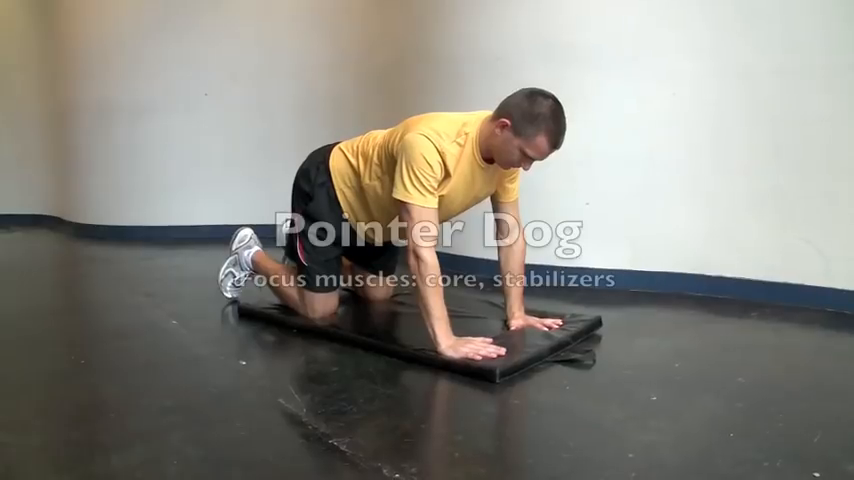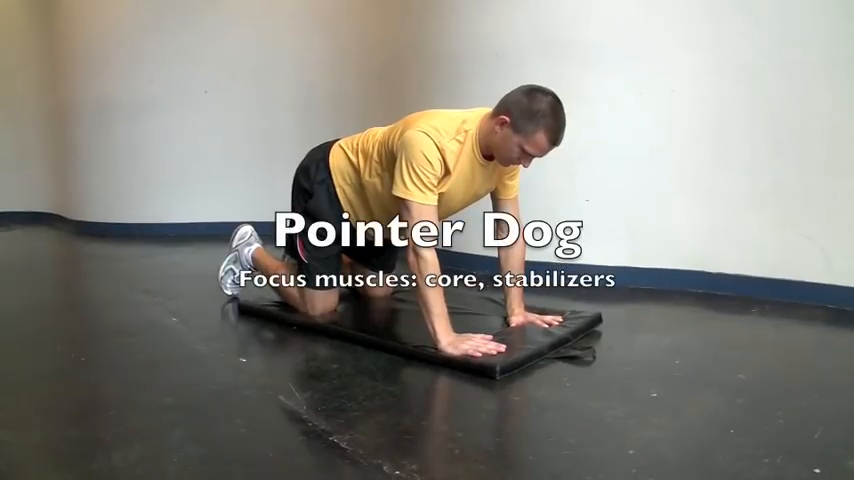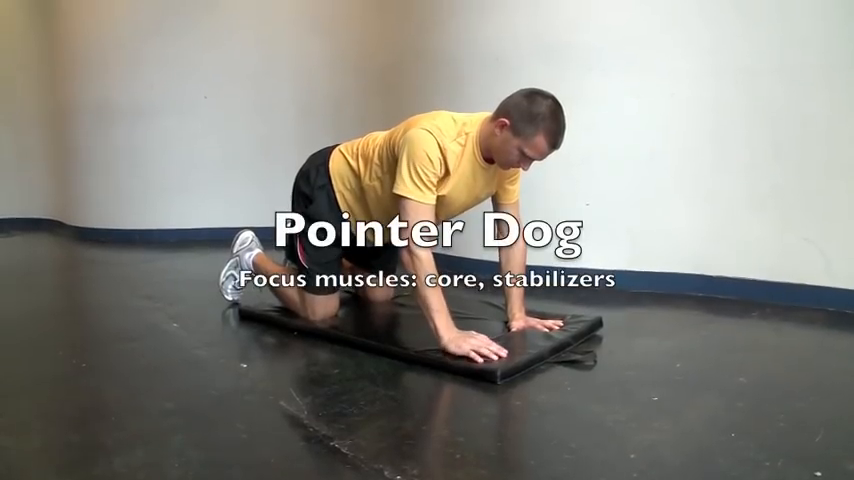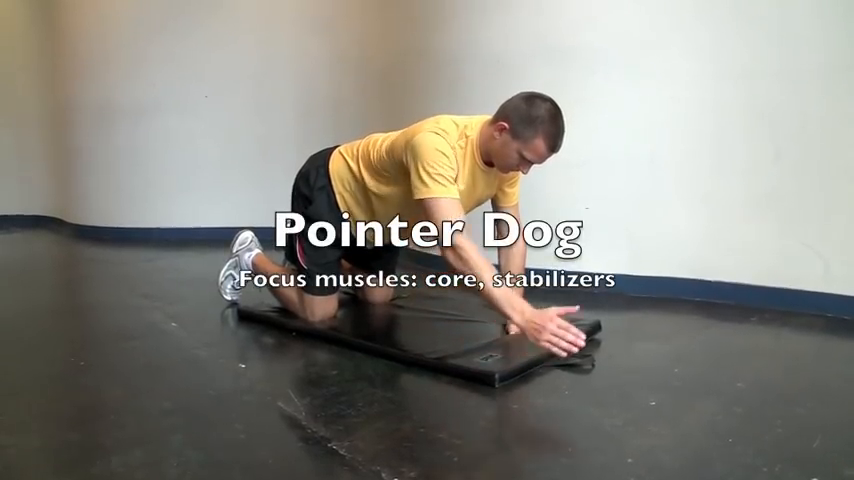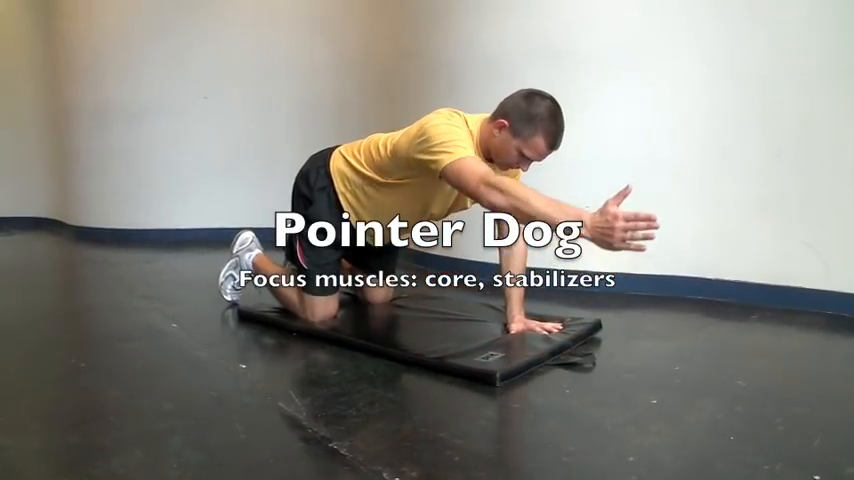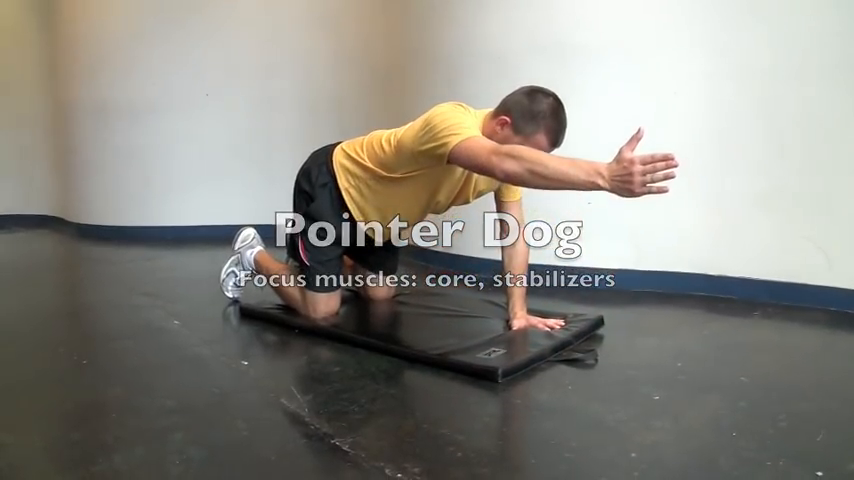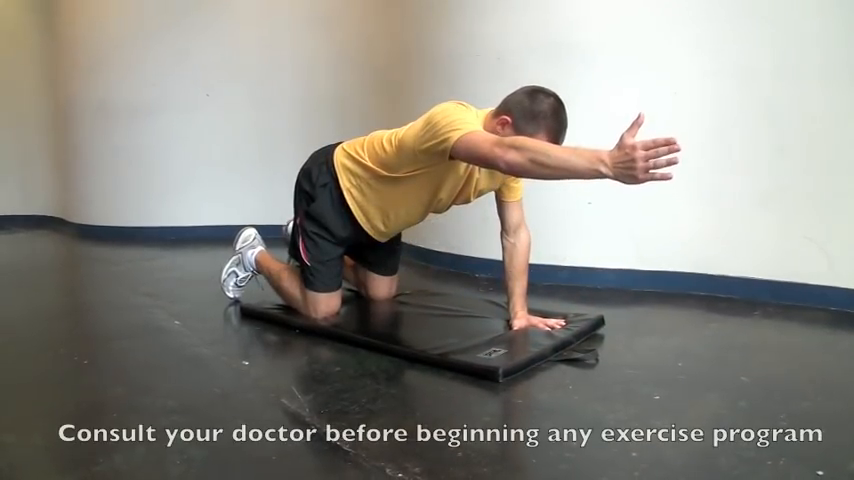
dt=0.7s
person 1, frame 1
left shoulder: (506, 148)
right shoulder: (429, 144)
left elbow: (510, 233)
right elbow: (421, 249)
left wrist: (516, 312)
right wrist: (445, 340)
left hip: (377, 209)
right hip: (330, 188)
left knee: (378, 295)
right knee: (318, 310)
left ankle: (305, 246)
right ankle: (251, 256)
person 1, frame 2
left shoulder: (507, 145)
right shoulder: (429, 141)
left elbow: (510, 230)
right elbow: (420, 246)
left wrist: (516, 309)
right wrist: (445, 336)
left hip: (377, 206)
right hip: (330, 184)
left knee: (378, 293)
right knee: (319, 307)
left ankle: (314, 254)
right ankle: (252, 253)
person 1, frame 3
left shoulder: (507, 149)
right shoulder: (430, 141)
left elbow: (511, 233)
right elbow: (414, 246)
left wrist: (517, 312)
right wrist: (448, 333)
left hip: (378, 211)
right hip: (329, 189)
left knee: (379, 296)
right knee: (319, 312)
left ankle: (334, 264)
right ankle: (252, 259)
person 1, frame 4
left shoulder: (510, 151)
right shoulder: (436, 145)
left elbow: (512, 235)
right elbow: (454, 244)
left wrist: (524, 316)
right wrist: (525, 316)
left hip: (379, 213)
right hip: (329, 191)
left knee: (378, 297)
right knee: (317, 313)
right ankle: (252, 258)
person 1, frame 5
left shoulder: (504, 149)
right shoulder: (445, 131)
left elbow: (512, 233)
right elbow: (492, 194)
left wrist: (515, 315)
right wrist: (589, 224)
left hip: (376, 214)
right hip: (329, 189)
left knee: (377, 297)
right knee: (319, 313)
left ankle: (333, 264)
right ankle: (252, 258)
person 1, frame 6
left shoulder: (502, 149)
right shoulder: (451, 122)
left elbow: (515, 232)
right elbow: (507, 165)
left wrist: (518, 311)
right wrist: (606, 175)
left hip: (376, 212)
right hip: (331, 187)
left knee: (380, 294)
right knee: (321, 310)
left ankle: (319, 252)
right ankle: (254, 254)
person 1, frame 7
left shoulder: (504, 149)
right shoulder: (453, 121)
left elbow: (515, 232)
right elbow: (510, 157)
left wrist: (518, 310)
right wrist: (608, 163)
left hip: (377, 212)
right hip: (332, 188)
left knee: (380, 294)
right knee: (320, 310)
left ankle: (310, 244)
right ankle: (254, 255)
